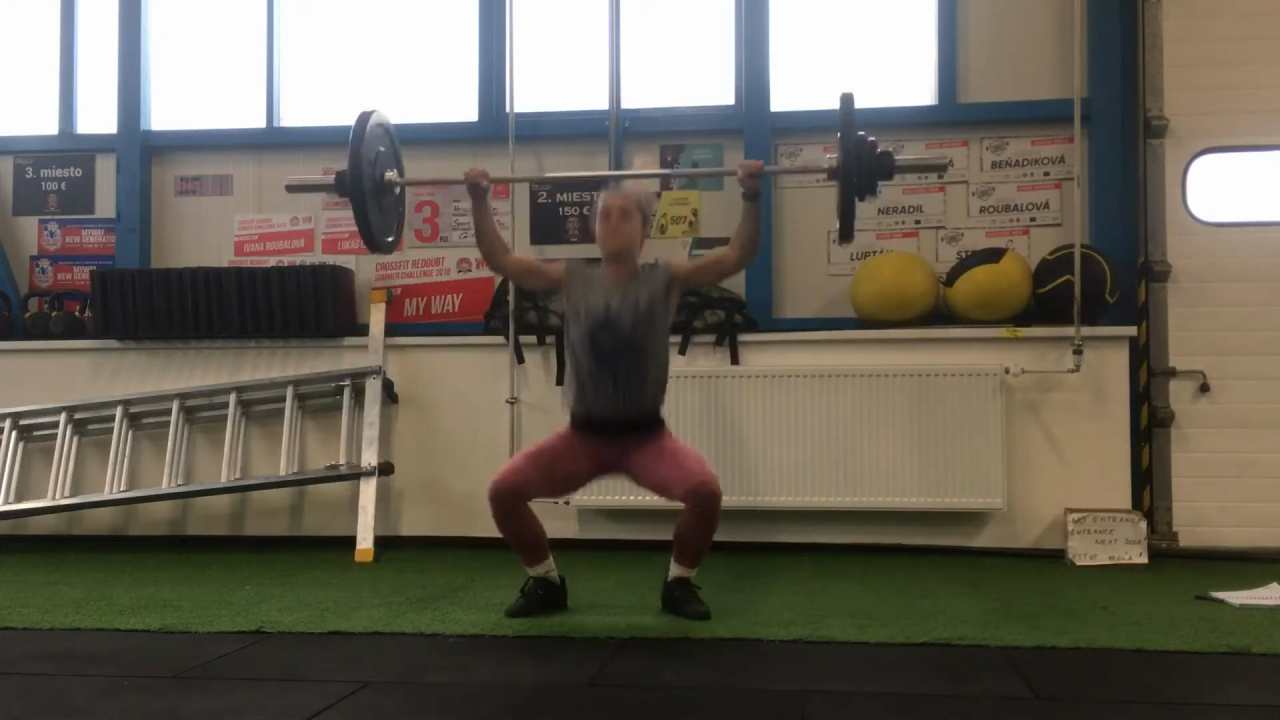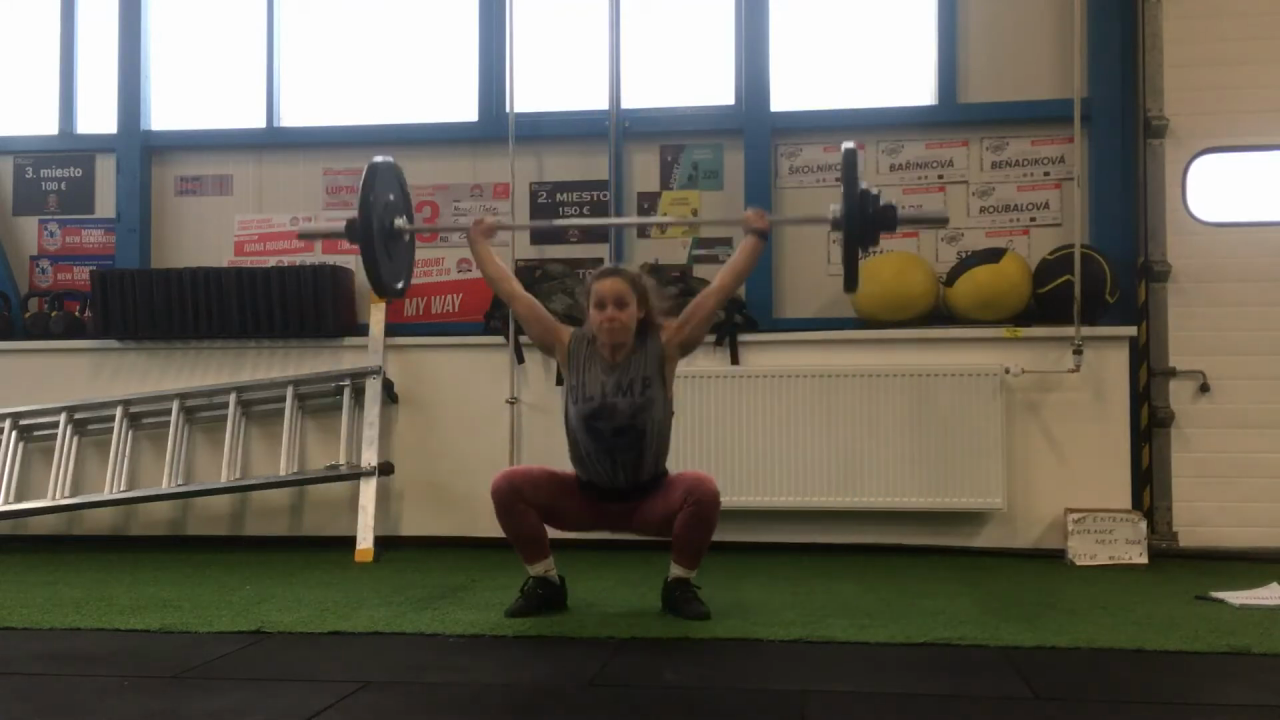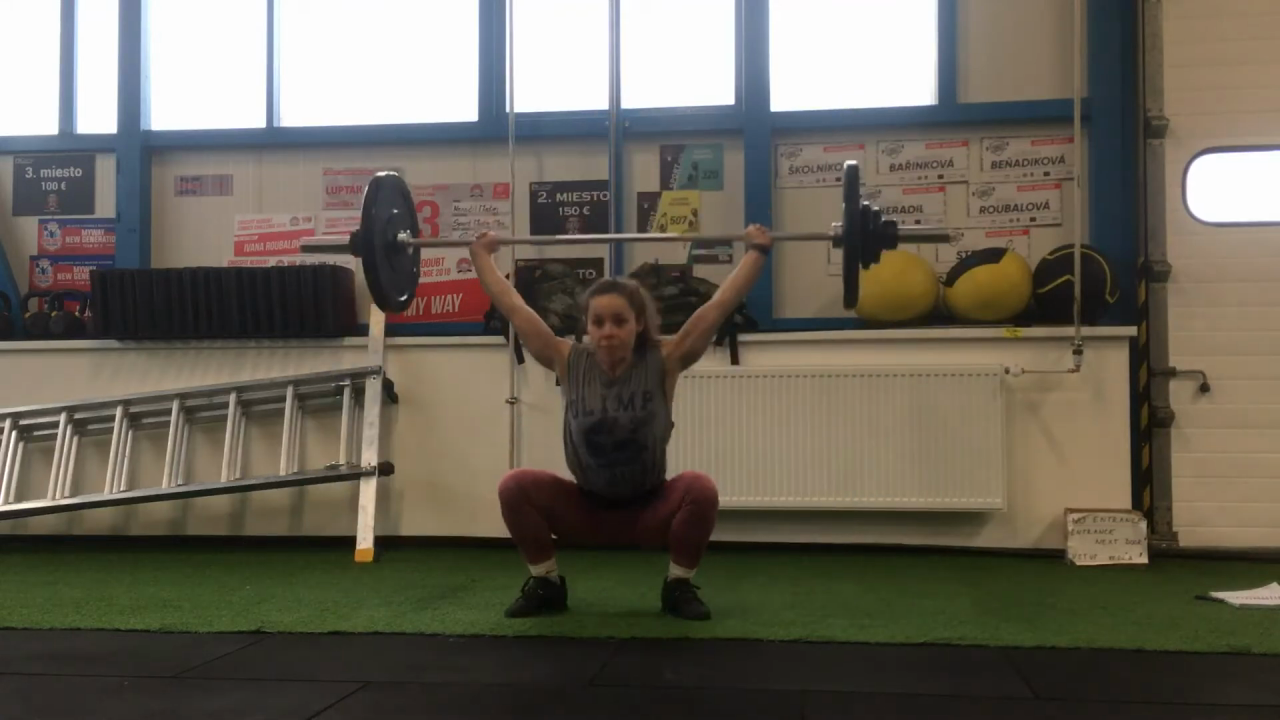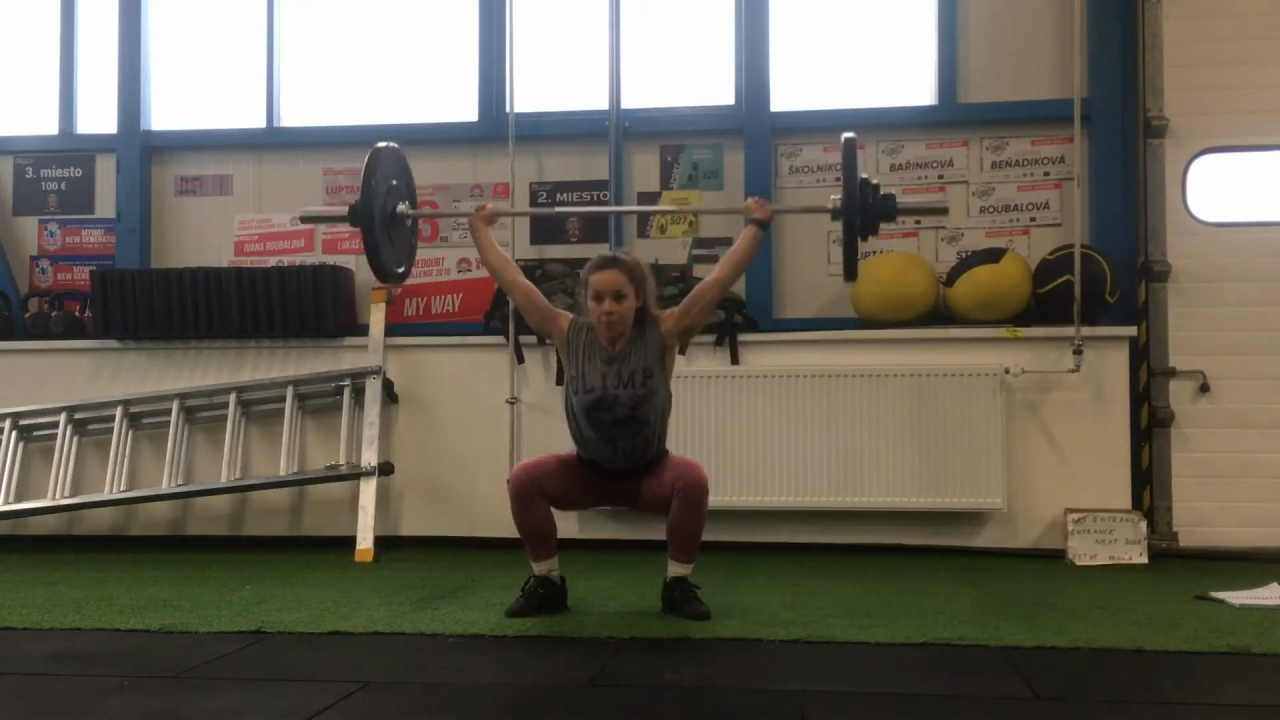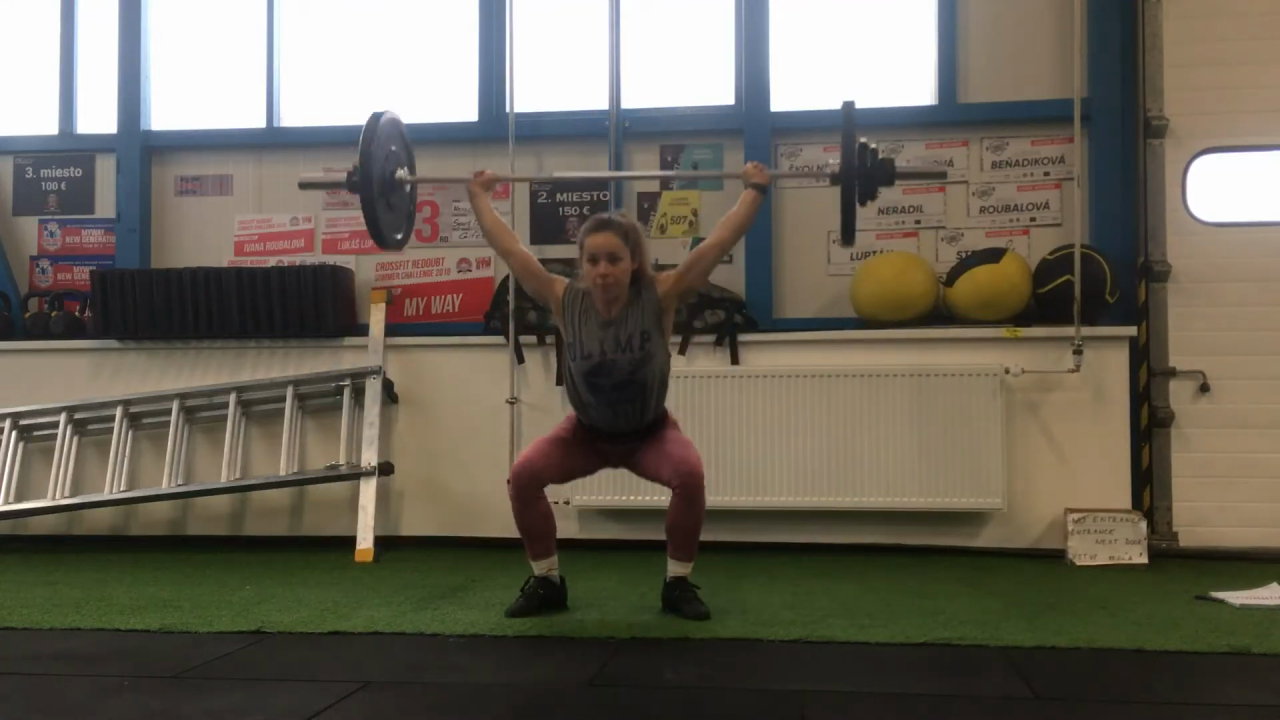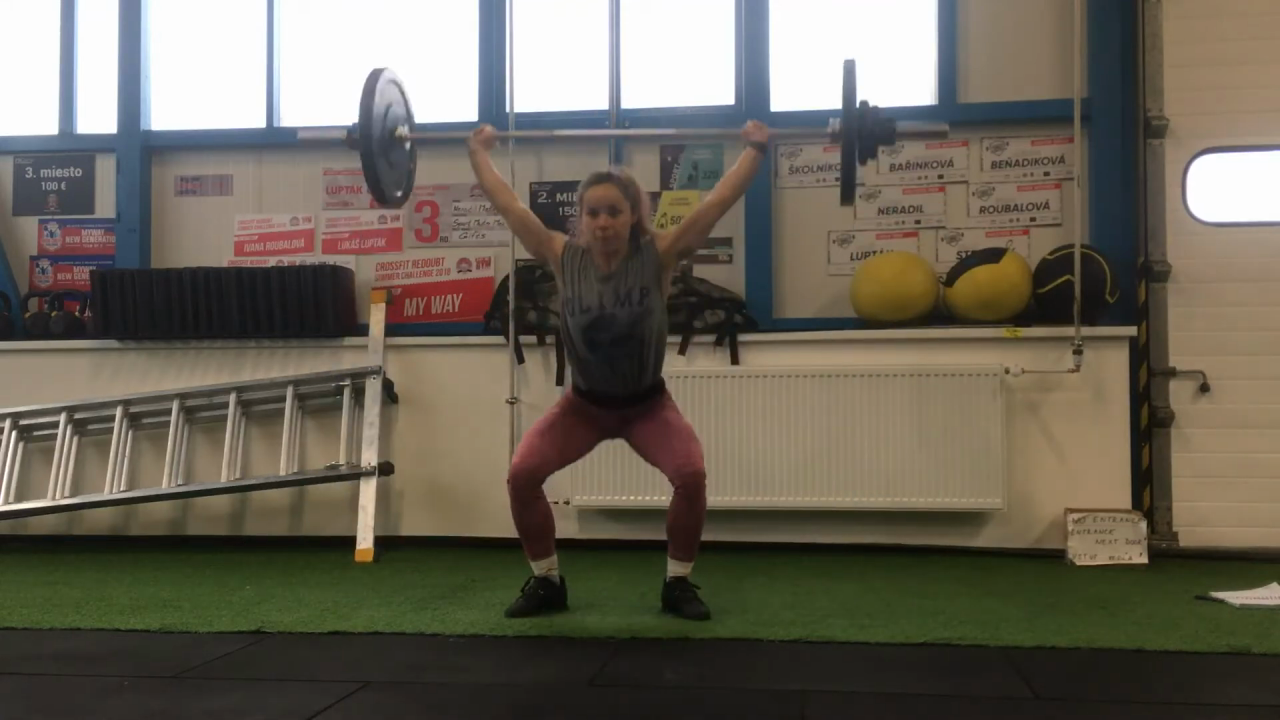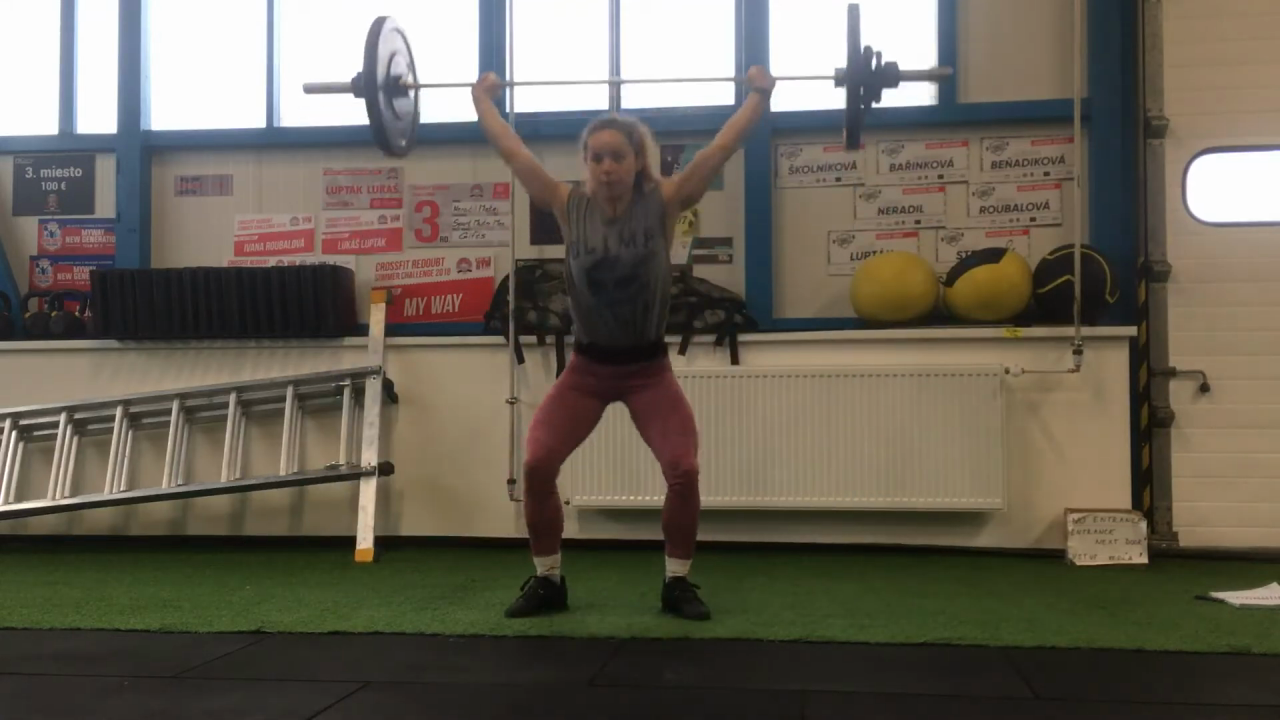
dt=0.2s
person 1, frame 1
left shoulder: (665, 280)
right shoulder: (573, 279)
left elbow: (739, 255)
right elbow: (502, 261)
left wrist: (751, 194)
right wrist: (479, 200)
left hip: (644, 436)
right hip: (585, 436)
left knee: (704, 490)
right knee: (504, 490)
left ankle: (679, 583)
right ankle: (545, 582)
person 1, frame 2
left shoulder: (664, 349)
right shoulder: (570, 348)
left elbow: (720, 290)
right elbow: (512, 293)
left wrist: (756, 235)
right wrist: (478, 241)
left hip: (649, 496)
right hip: (587, 496)
left knee: (703, 492)
right knee: (506, 487)
left ankle: (679, 584)
right ankle: (545, 583)
person 1, frame 3
left shoulder: (663, 362)
right shoulder: (568, 362)
left elbow: (718, 306)
right elbow: (514, 308)
left wrist: (757, 251)
right wrist: (481, 255)
left hip: (650, 509)
right hip: (586, 509)
left knee: (700, 489)
right knee: (514, 486)
left ankle: (678, 585)
right ankle: (546, 582)
person 1, frame 4
left shoulder: (663, 336)
right shoulder: (568, 337)
left elbow: (718, 282)
right elbow: (512, 281)
left wrist: (756, 226)
right wrist: (480, 228)
left hip: (649, 475)
right hip: (588, 474)
left knee: (691, 479)
right knee: (524, 479)
left ankle: (678, 584)
right ankle: (547, 581)
person 1, frame 5
left shoulder: (659, 298)
right shoulder: (564, 301)
left elbow: (717, 244)
right elbow: (509, 247)
left wrist: (754, 189)
right wrist: (478, 194)
left hip: (649, 433)
right hip: (586, 433)
left knee: (689, 473)
right knee: (523, 474)
left ankle: (678, 583)
right ankle: (547, 581)
person 1, frame 6
left shoulder: (658, 257)
right shoulder: (563, 258)
left elbow: (718, 202)
right elbow: (508, 204)
left wrist: (755, 148)
right wrist: (479, 152)
left hip: (647, 403)
right hip: (583, 403)
left knee: (691, 473)
right knee: (522, 473)
left ankle: (678, 583)
right ankle: (546, 581)
person 1, frame 7
left shoulder: (662, 205)
right shoulder: (568, 207)
left elbow: (720, 149)
right elbow: (513, 151)
left wrist: (759, 95)
right wrist: (483, 100)
left hip: (648, 367)
right hip: (586, 367)
left knee: (683, 470)
right knee: (537, 466)
left ankle: (677, 583)
right ankle: (547, 580)
